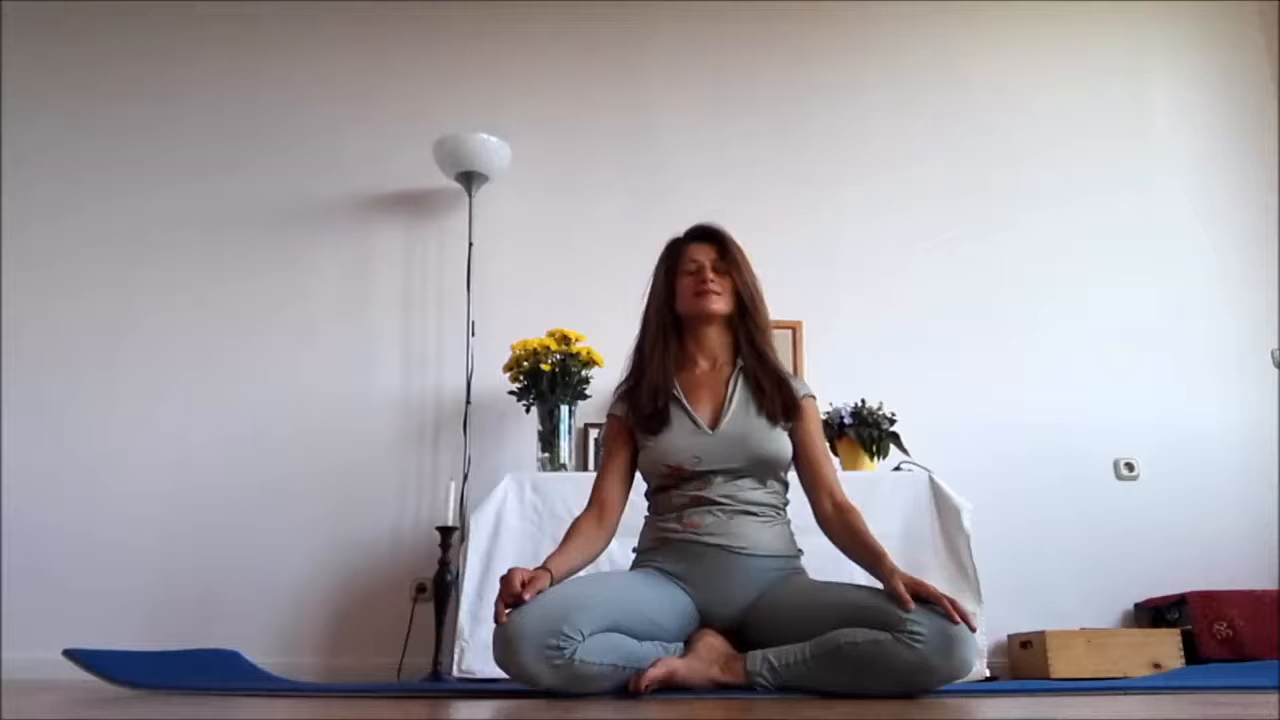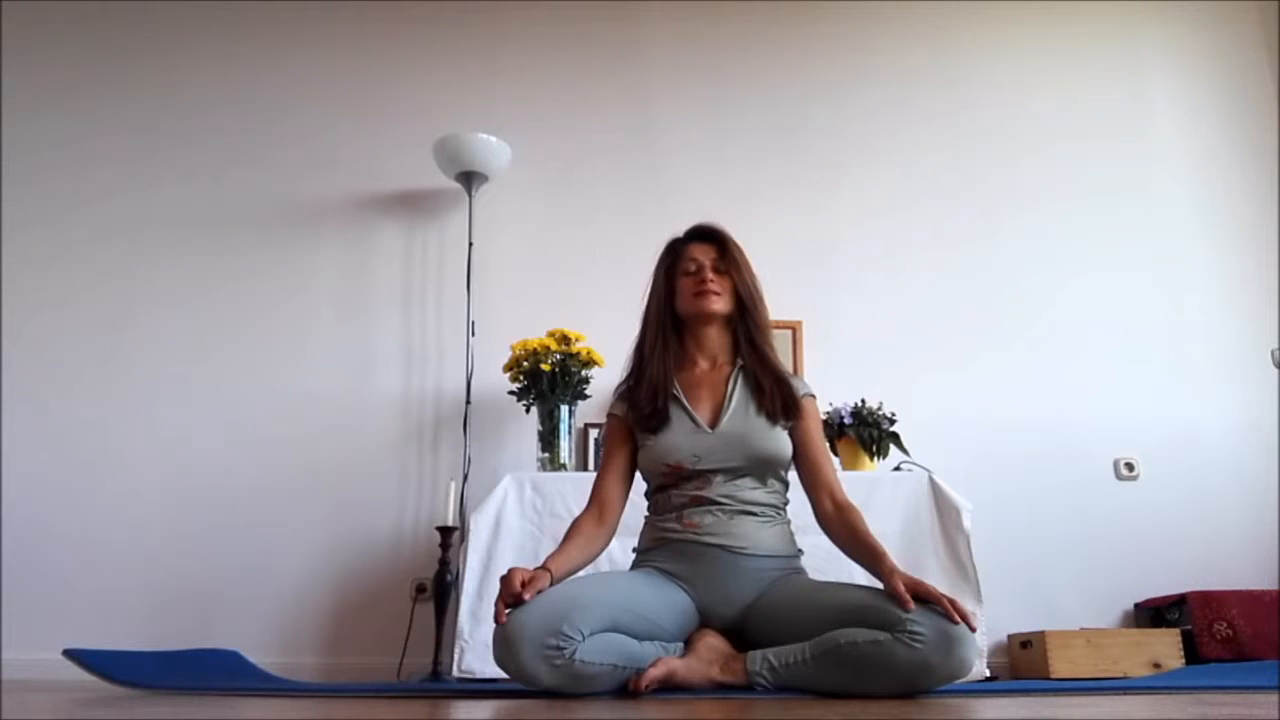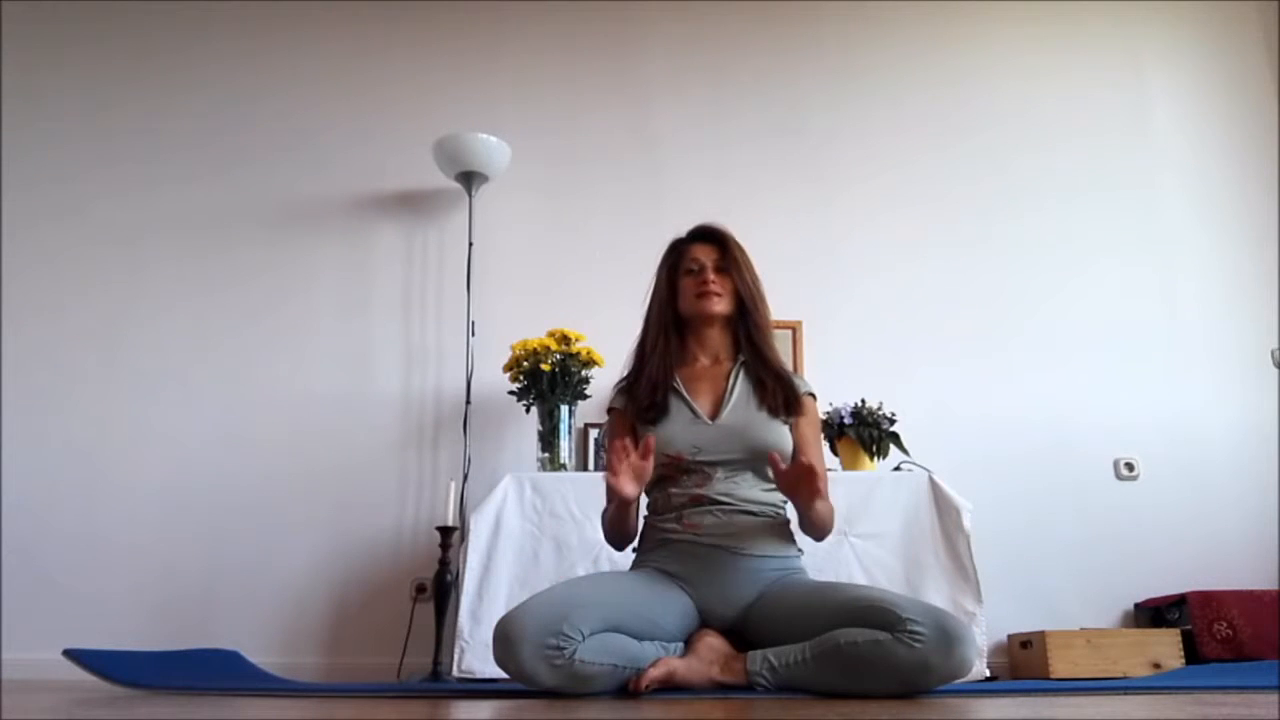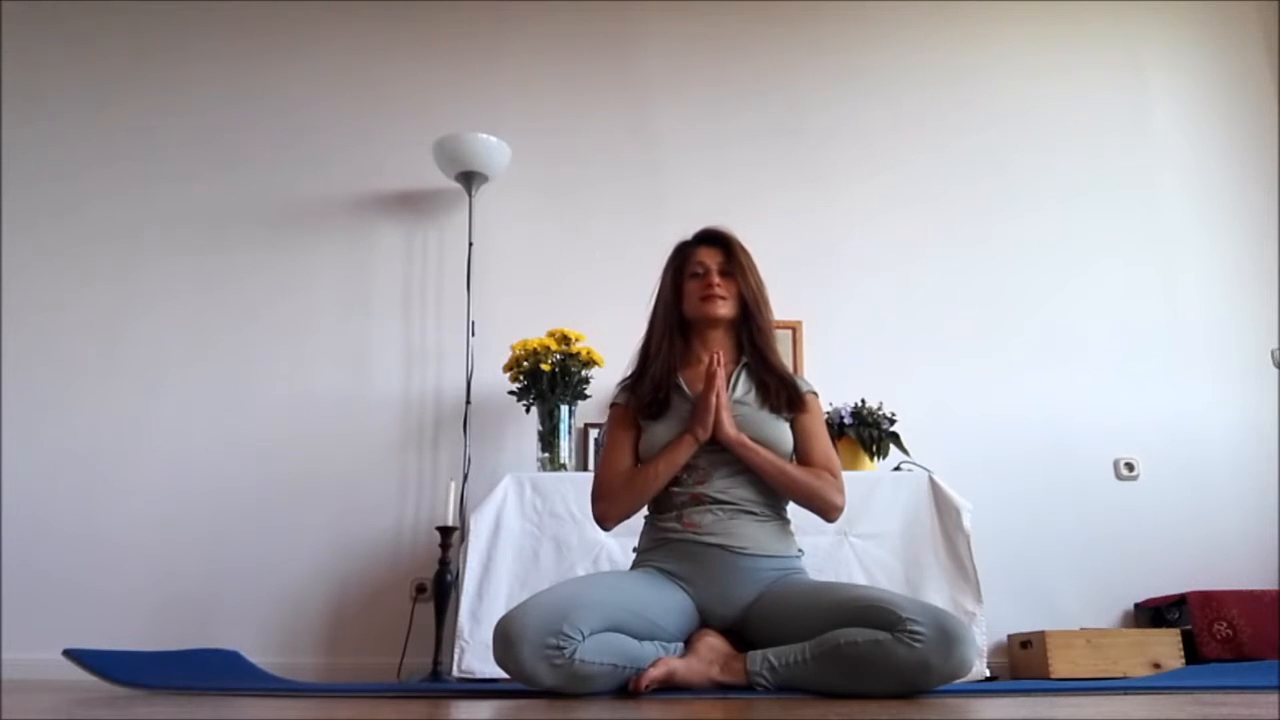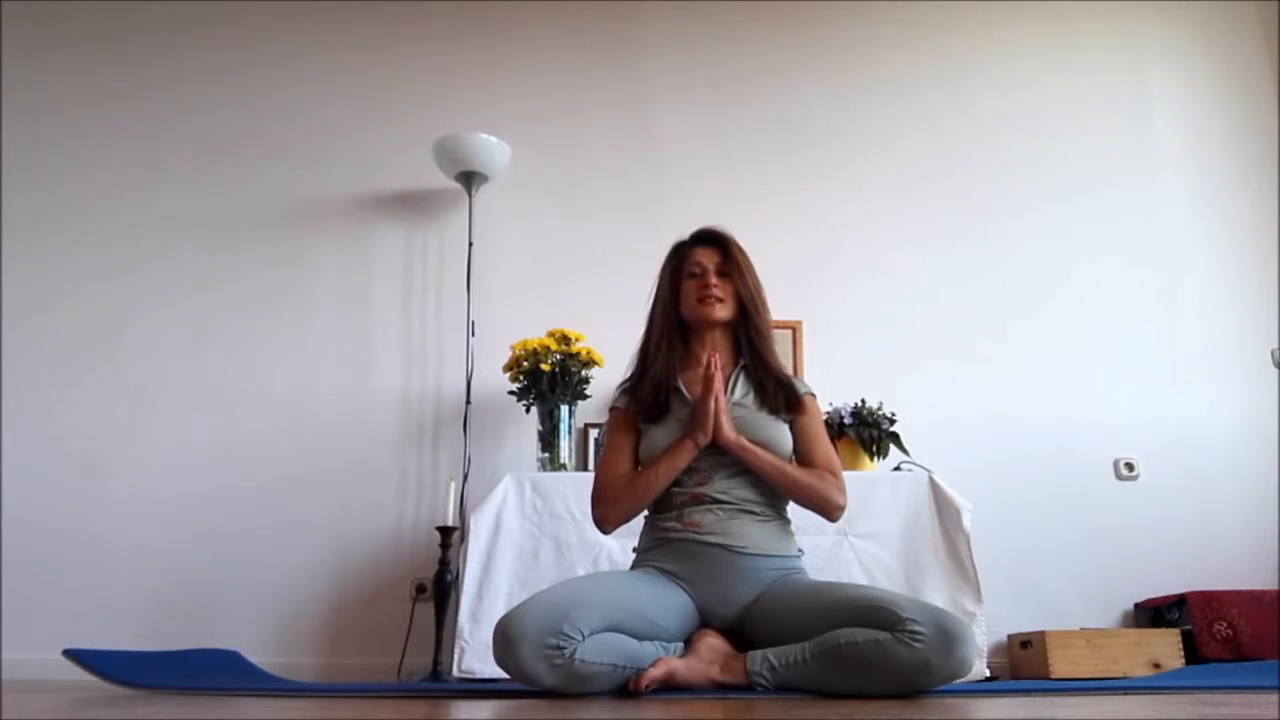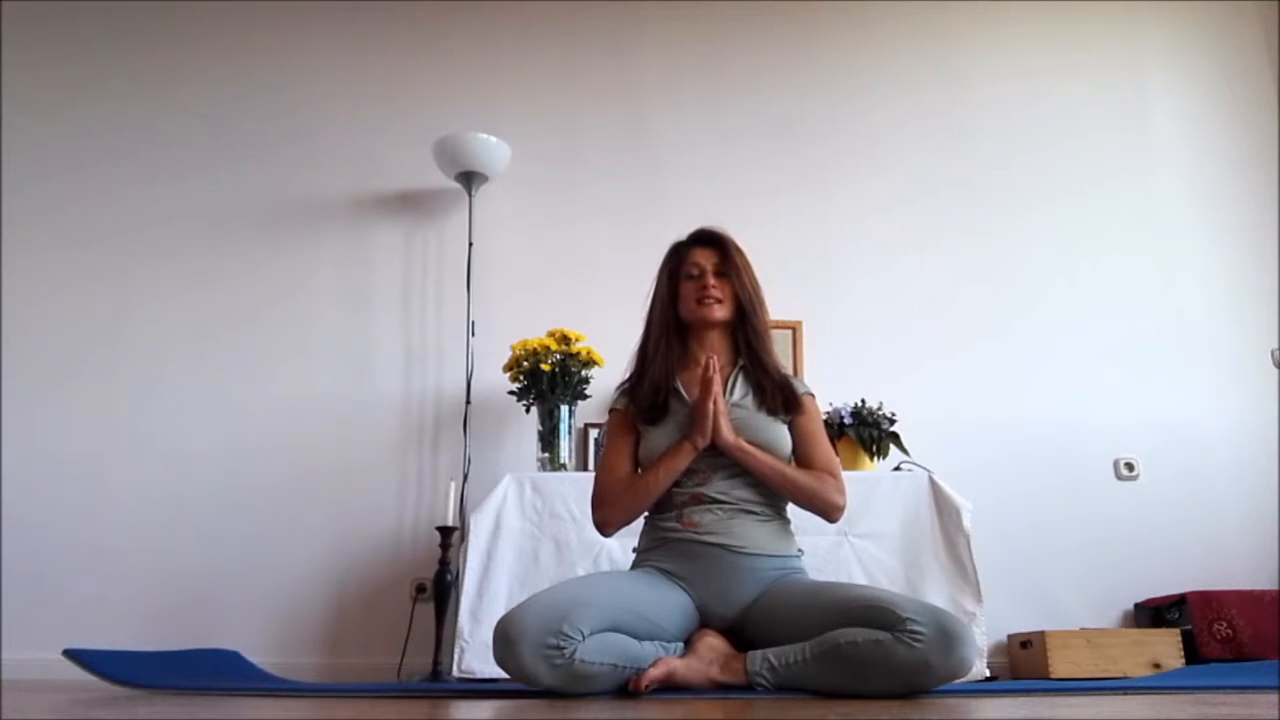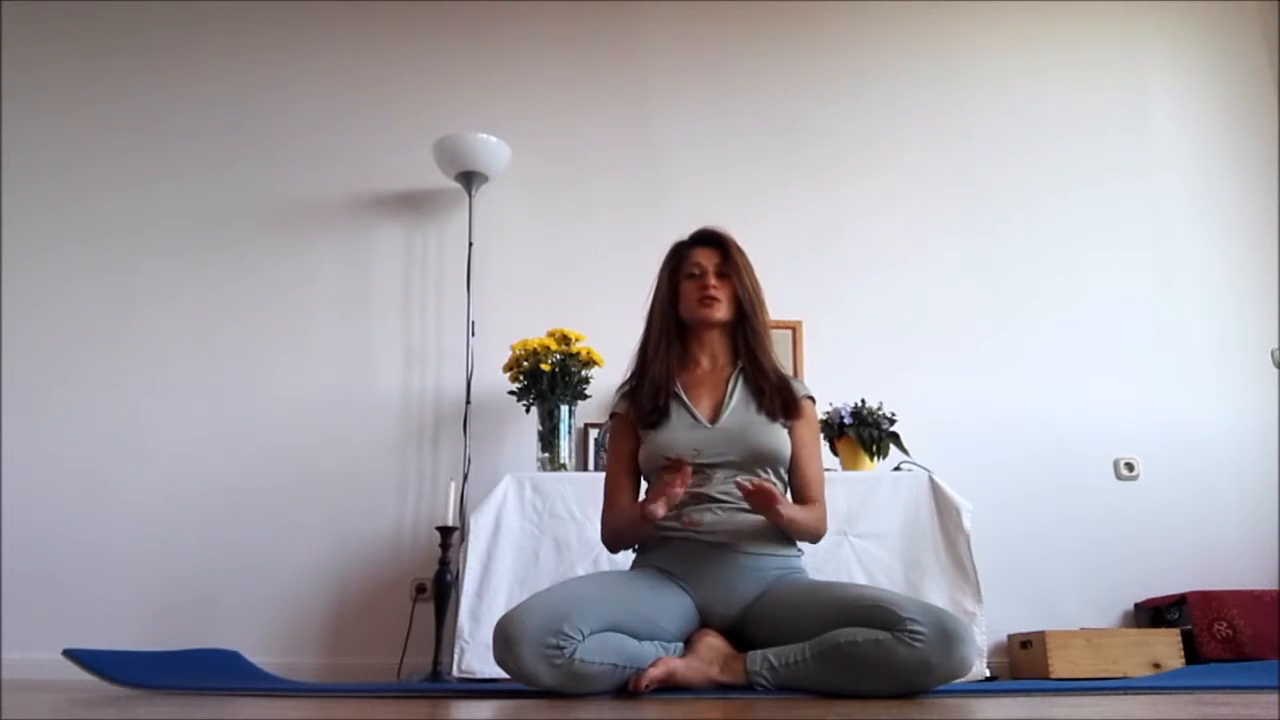
dt=0.5s
person 1, frame 1
left shoulder: (785, 391)
right shoulder: (636, 399)
left elbow: (832, 505)
right elbow: (602, 513)
left wrist: (890, 571)
right wrist: (546, 571)
left hip: (771, 578)
right hip: (667, 577)
left knee: (945, 644)
right knee: (524, 639)
left ankle: (728, 666)
right ankle: (715, 657)
person 1, frame 2
left shoulder: (785, 391)
right shoulder: (636, 400)
left elbow: (832, 504)
right elbow: (602, 514)
left wrist: (890, 571)
right wrist: (546, 572)
left hip: (771, 579)
right hip: (668, 578)
left knee: (945, 644)
right knee: (523, 640)
left ankle: (733, 665)
right ankle: (708, 658)
person 1, frame 3
left shoulder: (786, 388)
right shoulder: (636, 396)
left elbow: (820, 523)
right elbow: (619, 533)
left wrist: (807, 499)
right wrist: (625, 499)
left hip: (771, 579)
right hip: (666, 580)
left knee: (945, 644)
right knee: (522, 641)
left ankle: (731, 665)
right ankle: (706, 655)
person 1, frame 4
left shoulder: (789, 390)
right shoulder: (639, 394)
left elbow: (831, 500)
right elbow: (607, 510)
left wrist: (733, 435)
right wrist: (693, 434)
left hip: (770, 578)
right hip: (667, 577)
left knee: (945, 644)
right knee: (522, 640)
left ankle: (732, 665)
right ankle: (711, 660)
person 1, frame 5
left shoulder: (787, 391)
right shoulder: (638, 396)
left elbow: (832, 500)
right elbow: (607, 513)
left wrist: (734, 439)
right wrist: (692, 439)
left hip: (770, 578)
right hip: (667, 577)
left knee: (945, 643)
right knee: (522, 638)
left ankle: (729, 664)
right ankle: (707, 654)
person 1, frame 6
left shoulder: (786, 391)
right shoulder: (638, 398)
left elbow: (832, 500)
right elbow: (607, 515)
left wrist: (732, 441)
right wrist: (691, 441)
left hip: (770, 579)
right hip: (666, 578)
left knee: (945, 644)
right knee: (521, 638)
left ankle: (731, 665)
right ankle: (707, 654)
person 1, frame 7
left shoulder: (787, 393)
right shoulder: (638, 400)
left elbow: (816, 519)
right elbow: (613, 532)
left wrist: (779, 509)
right wrist: (647, 512)
left hip: (771, 579)
right hip: (666, 579)
left knee: (944, 644)
right knee: (522, 639)
left ankle: (727, 664)
right ankle: (710, 657)
